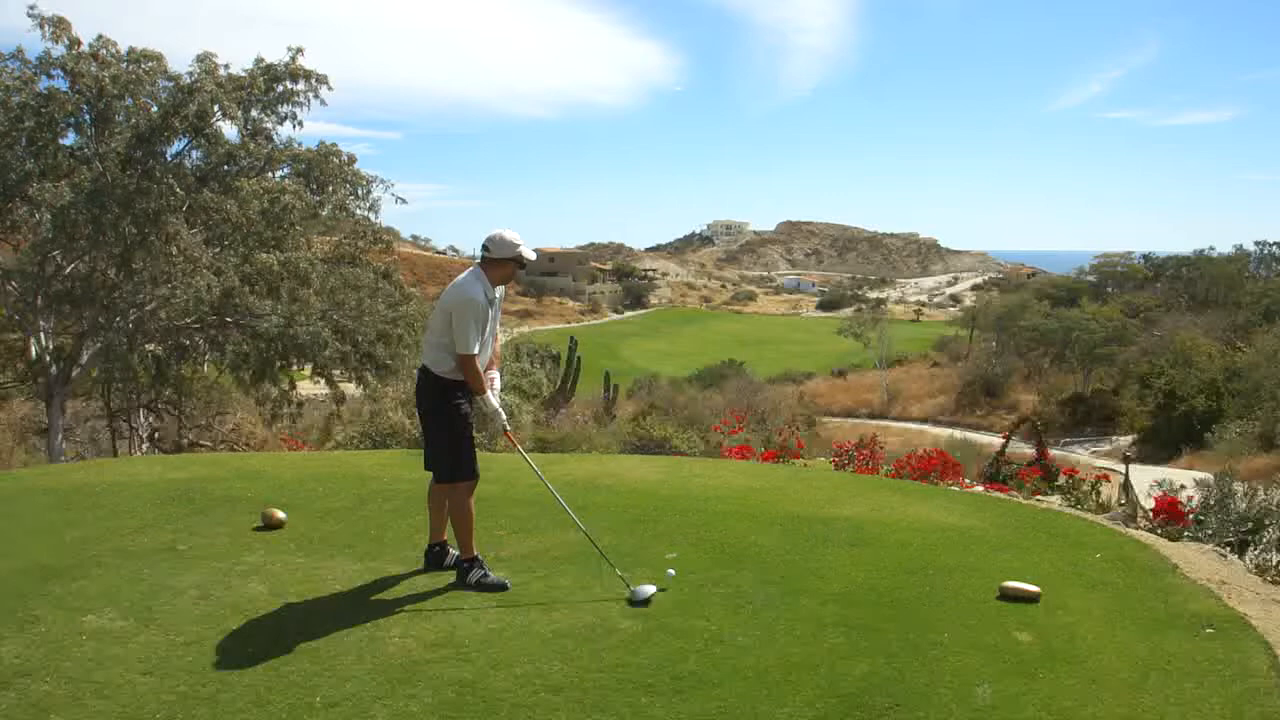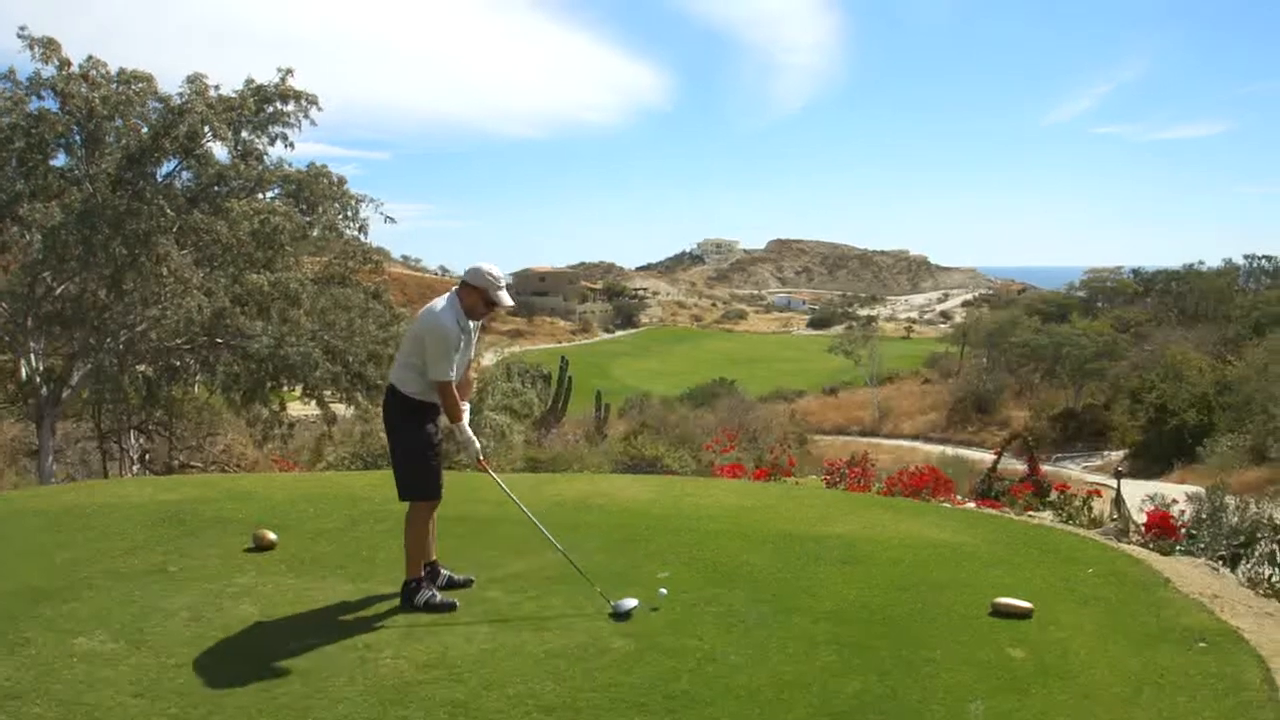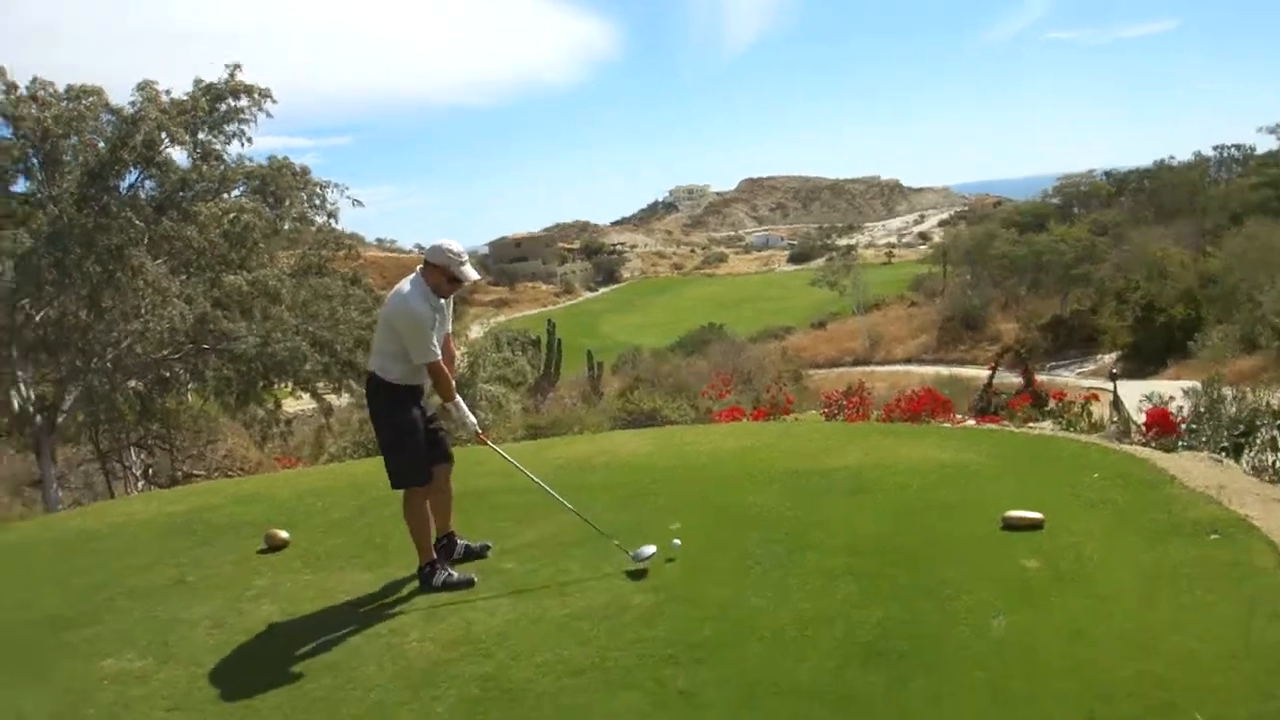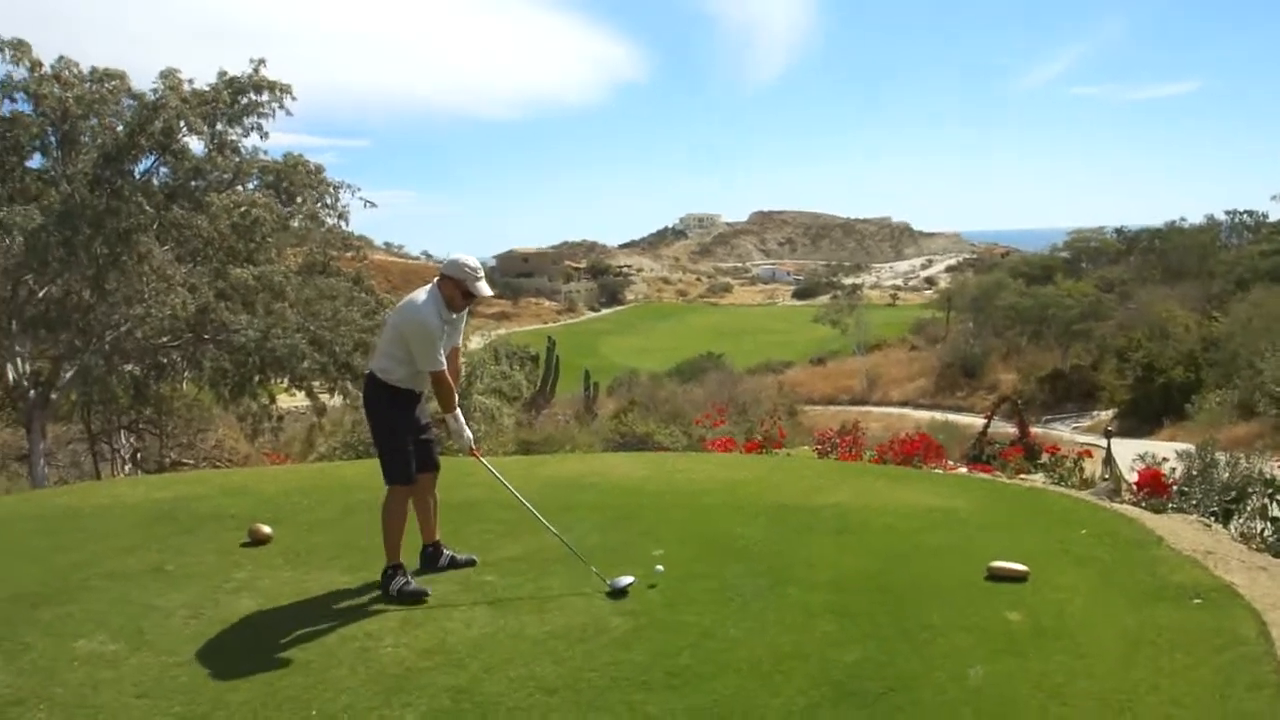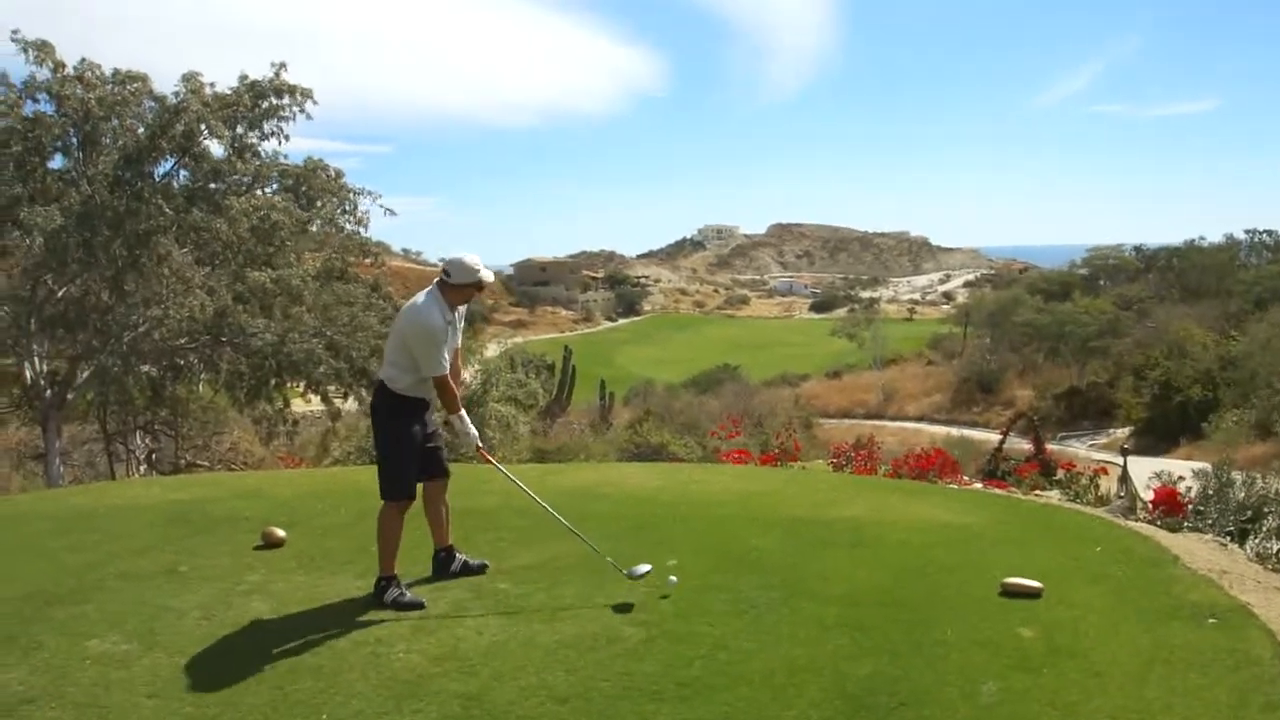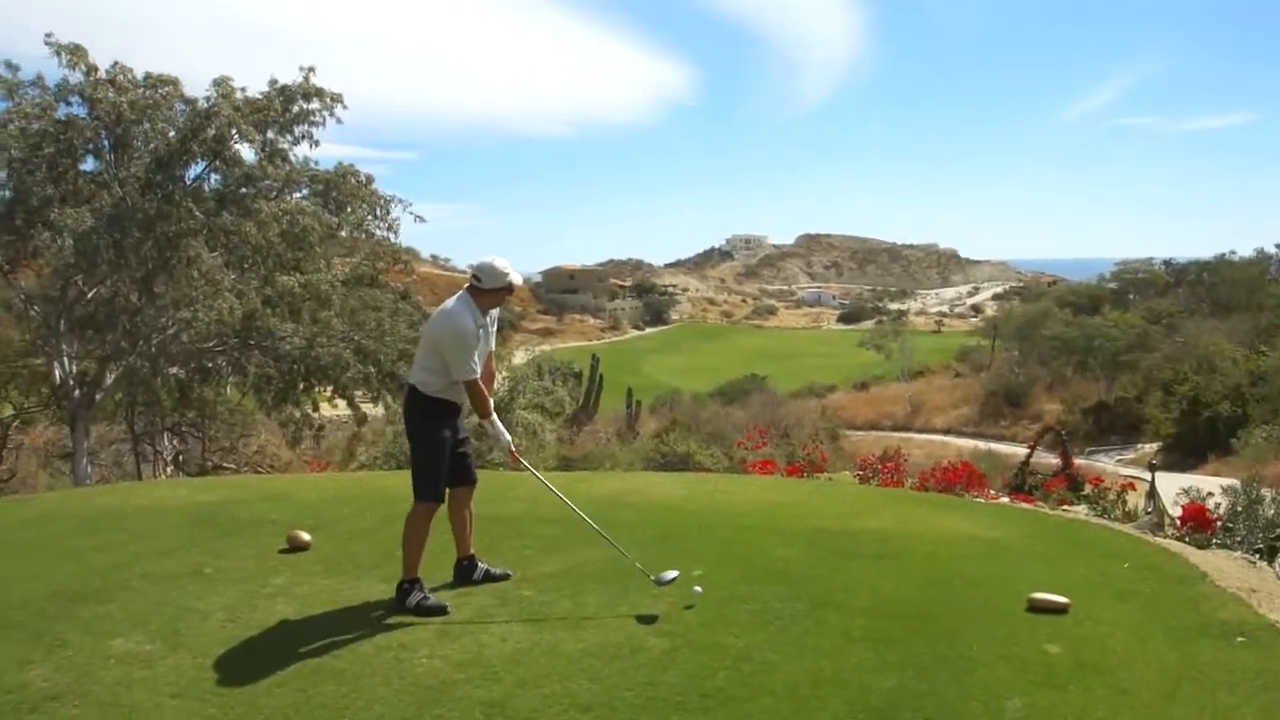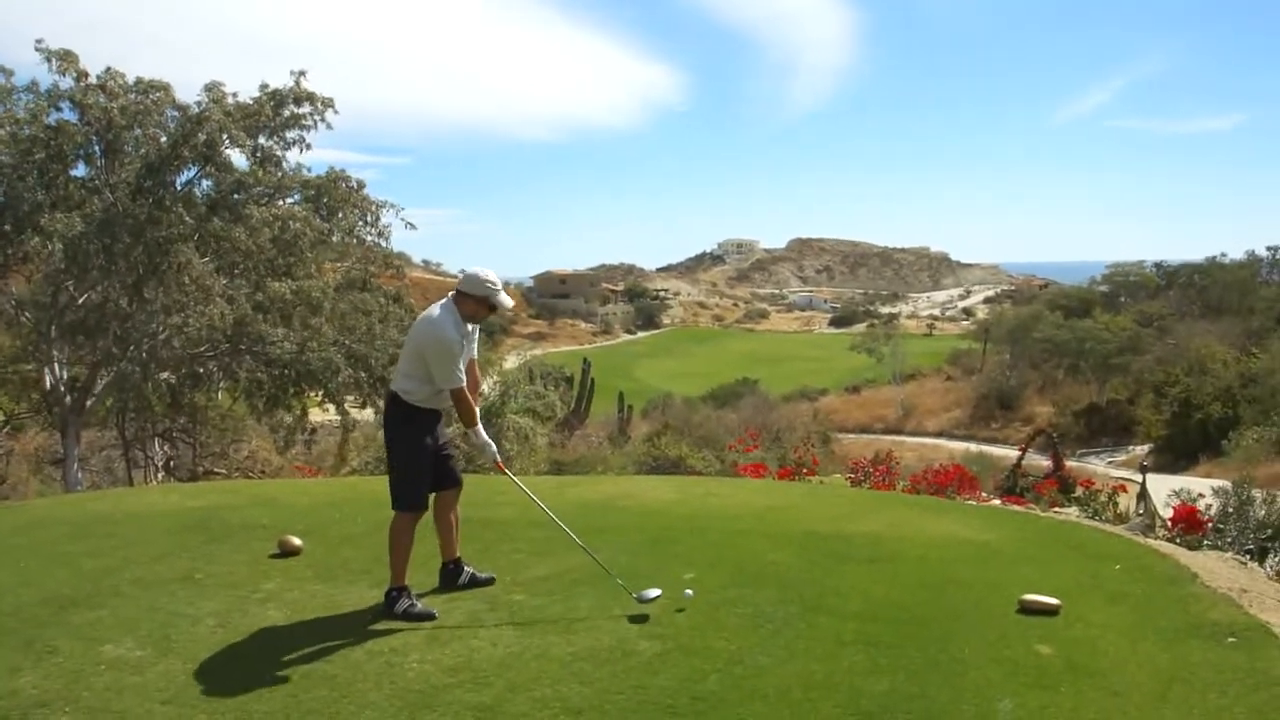
dt=0.4s
person 1, frame 1
left shoulder: (493, 289)
right shoulder: (470, 296)
left elbow: (492, 339)
right elbow: (466, 360)
left wrist: (494, 379)
right wrist: (488, 402)
left hip: (452, 386)
right hip: (443, 388)
left knee: (444, 474)
right knee: (461, 479)
left ankle: (437, 548)
right ankle: (469, 564)
person 1, frame 2
left shoulder: (470, 316)
right shoulder: (442, 323)
left elbow: (465, 369)
right elbow: (446, 387)
left wrist: (464, 412)
right wrist: (465, 434)
left hip: (425, 407)
right hip: (408, 408)
left knee: (428, 494)
right knee: (424, 498)
left ankle: (429, 568)
right ankle: (414, 585)
person 1, frame 3
left shoulder: (441, 293)
right shoulder: (411, 306)
left elbow: (446, 344)
right elbow: (435, 367)
left wrist: (452, 397)
right wrist: (461, 411)
left hip: (412, 391)
right hip: (391, 395)
left knee: (441, 467)
right knee: (417, 483)
left ankle: (446, 542)
right ankle: (429, 567)
person 1, frame 4
left shoulder: (456, 306)
right shoulder: (422, 315)
left elbow: (453, 358)
right elbow: (440, 377)
left wrist: (453, 408)
right wrist: (458, 424)
left hip: (411, 394)
right hip: (386, 395)
left knee: (427, 473)
right knee: (401, 482)
left ankle: (432, 551)
right ankle: (393, 570)
person 1, frame 5
left shoulder: (455, 307)
right shoulder: (426, 319)
left elbow: (454, 359)
right elbow: (441, 381)
left wrist: (456, 411)
right wrist: (463, 423)
left hip: (420, 403)
right hip: (396, 405)
left knee: (437, 480)
right knee: (399, 497)
left ankle: (445, 556)
right ankle: (386, 582)
person 1, frame 6
left shoulder: (485, 312)
right shoulder: (457, 323)
left elbow: (487, 364)
right elbow: (473, 384)
left wrist: (488, 412)
right wrist: (495, 426)
left hip: (450, 407)
right hip: (428, 408)
left knee: (463, 486)
right knee: (428, 498)
left ankle: (467, 564)
right ankle: (408, 584)
person 1, frame 7
left shoulder: (467, 319)
right shoulder: (441, 332)
left elbow: (472, 373)
right elbow: (459, 393)
left wrist: (475, 423)
right wrist: (480, 437)
left hip: (430, 414)
right hip: (408, 416)
left knee: (449, 489)
right knee: (410, 507)
left ankle: (452, 568)
right ankle: (397, 592)
